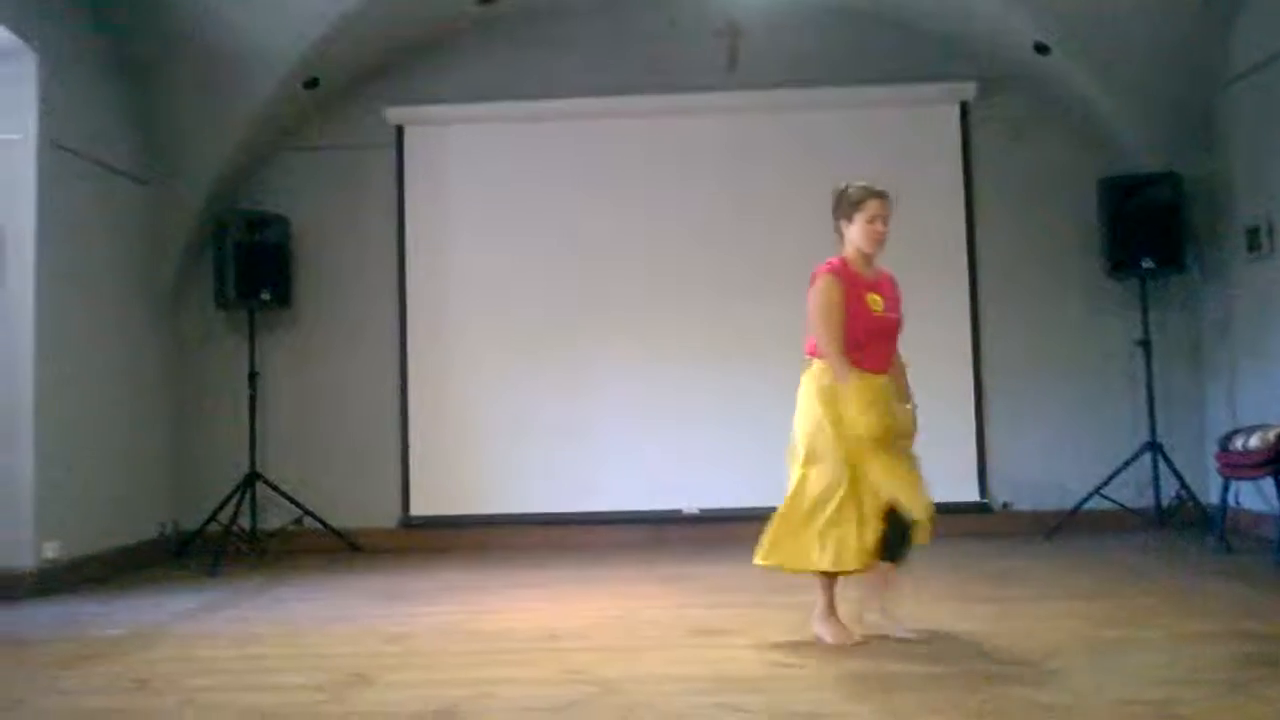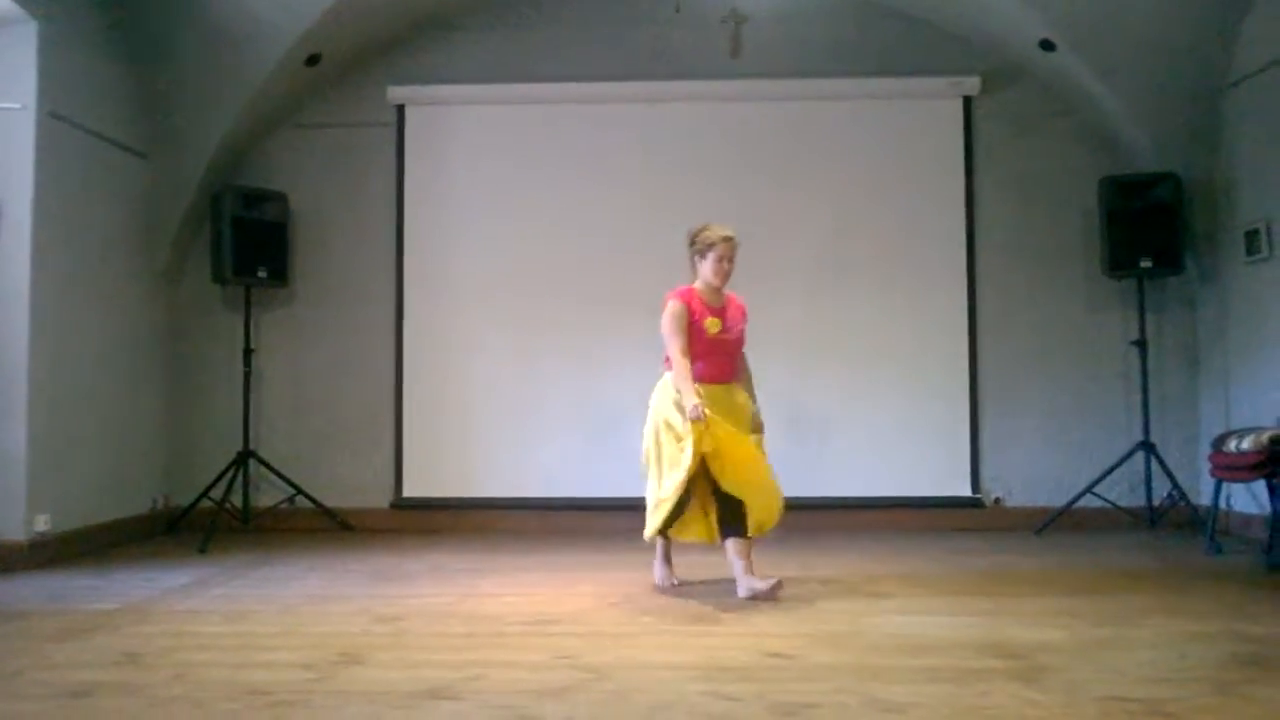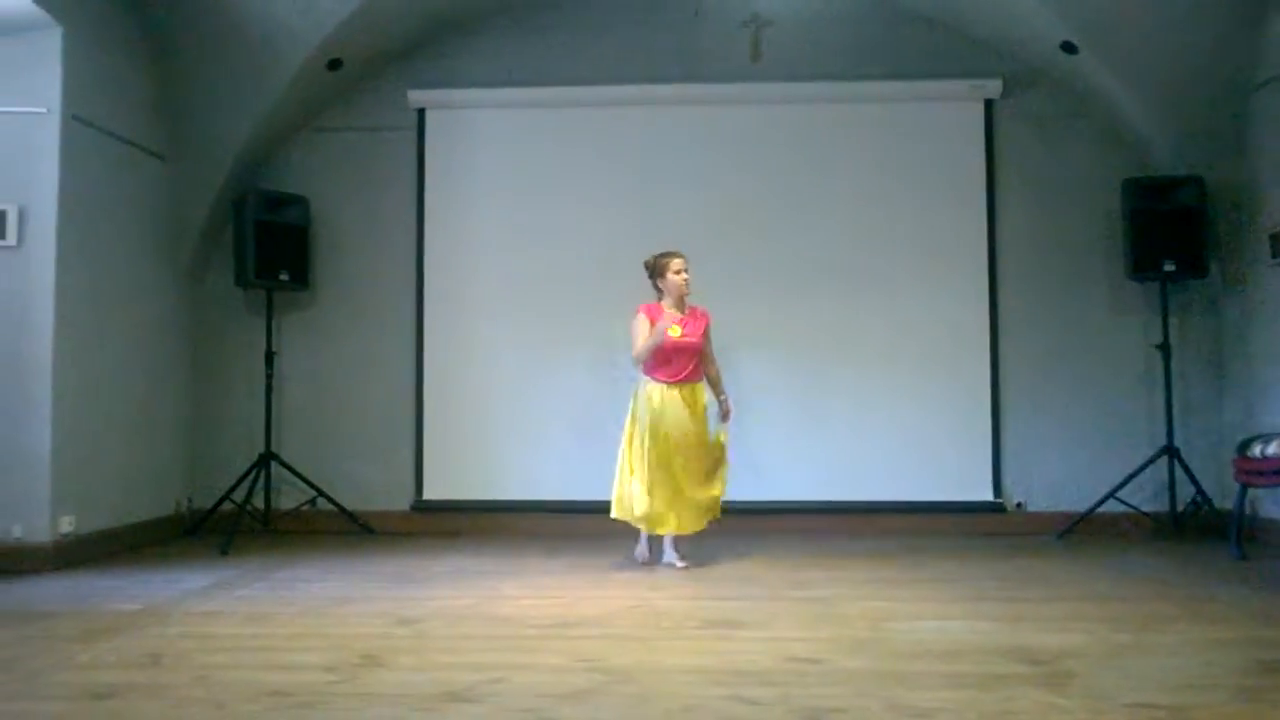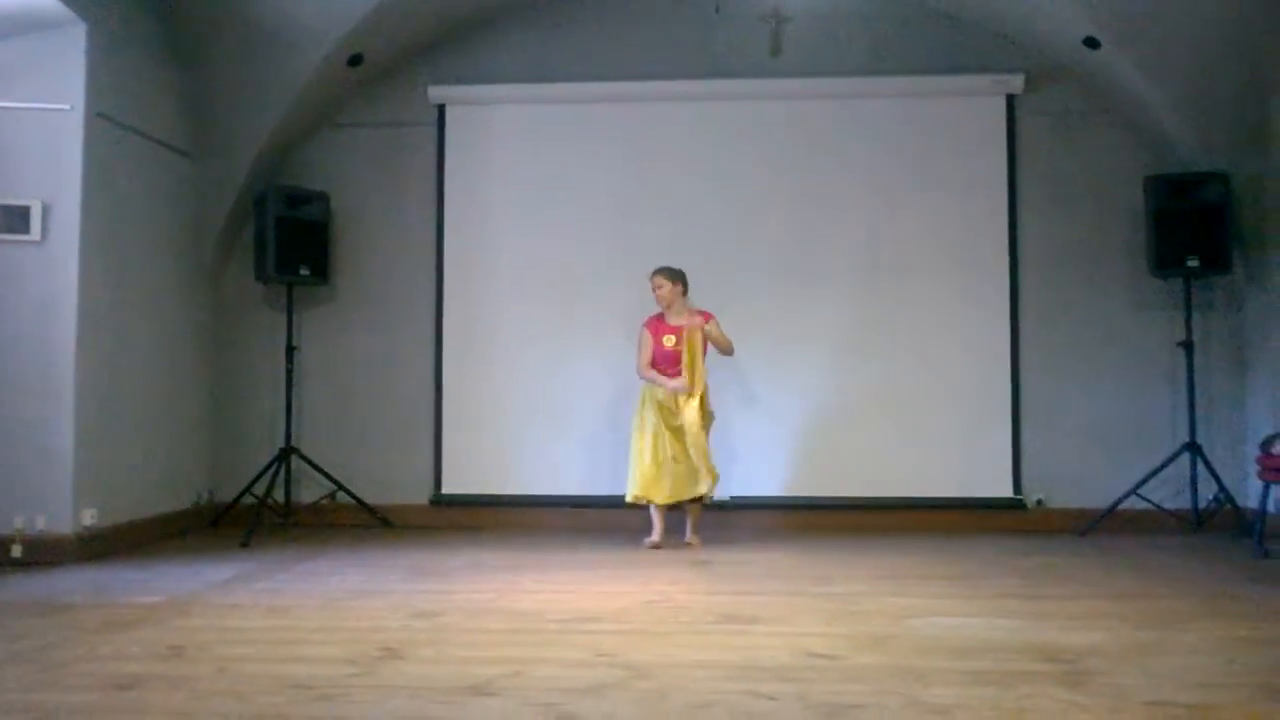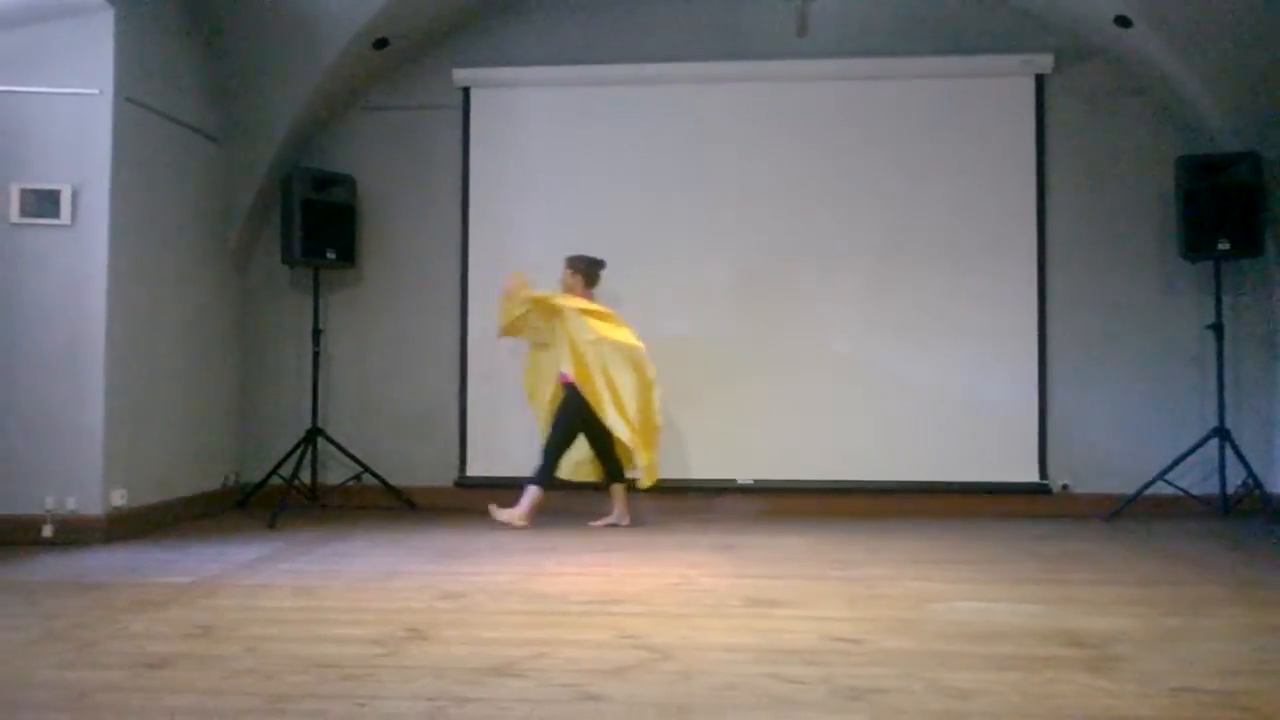
dt=1s
person 1, frame 1
left shoulder: (888, 283)
right shoulder: (830, 279)
right elbow: (829, 350)
left wrist: (906, 403)
right wrist: (862, 406)
left hip: (877, 402)
right hip: (833, 400)
left knee: (898, 501)
right knee: (837, 503)
left ankle: (874, 606)
right ankle: (824, 614)
person 1, frame 2
left shoulder: (737, 307)
right shoulder: (679, 303)
left elbow: (739, 361)
right elbow: (677, 356)
left wrist: (753, 408)
right wrist: (690, 398)
left hip: (725, 403)
right hip: (682, 402)
left knee: (733, 485)
right knee: (679, 483)
left ankle: (744, 576)
right ankle: (662, 560)
person 1, frame 3
left shoulder: (701, 317)
right shoulder: (646, 314)
left elbow: (708, 362)
right elbow: (638, 356)
left wrist: (722, 397)
right wrist: (658, 334)
left hip: (691, 400)
right hip: (655, 400)
left knee: (685, 471)
right knee: (653, 469)
left ankle: (671, 548)
right ankle: (644, 538)
person 1, frame 4
left shoulder: (704, 319)
right shoulder: (651, 326)
left elbow: (728, 349)
right elbow: (641, 368)
left wrist: (706, 331)
right wrist: (669, 383)
left hip: (692, 400)
right hip: (659, 400)
left knee: (693, 462)
right knee: (655, 461)
left ankle: (692, 530)
right ankle: (657, 529)
person 1, frame 5
left shoulder: (578, 308)
right shoulder: (586, 308)
left hip: (581, 391)
right hip: (591, 391)
left knee: (552, 449)
right knee: (604, 449)
left ankle: (521, 512)
right ankle: (620, 512)
